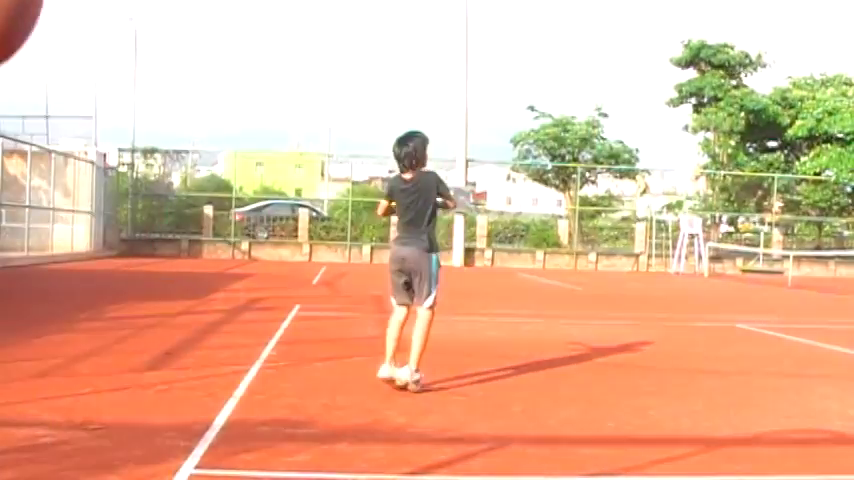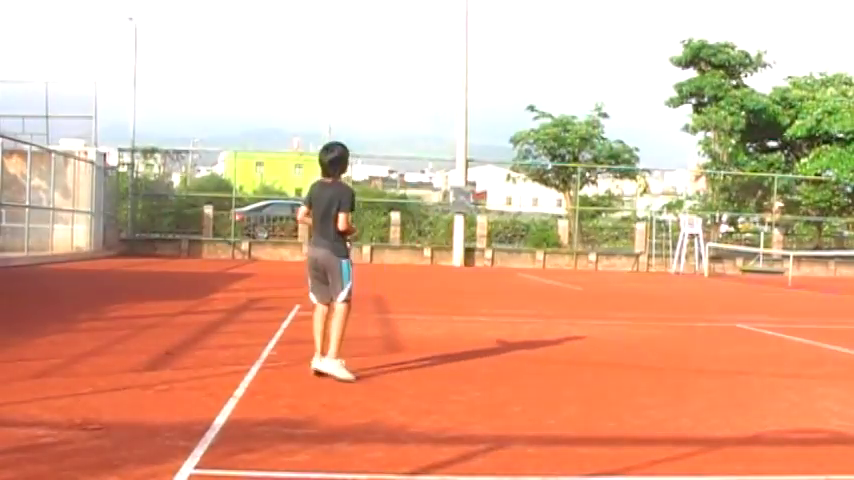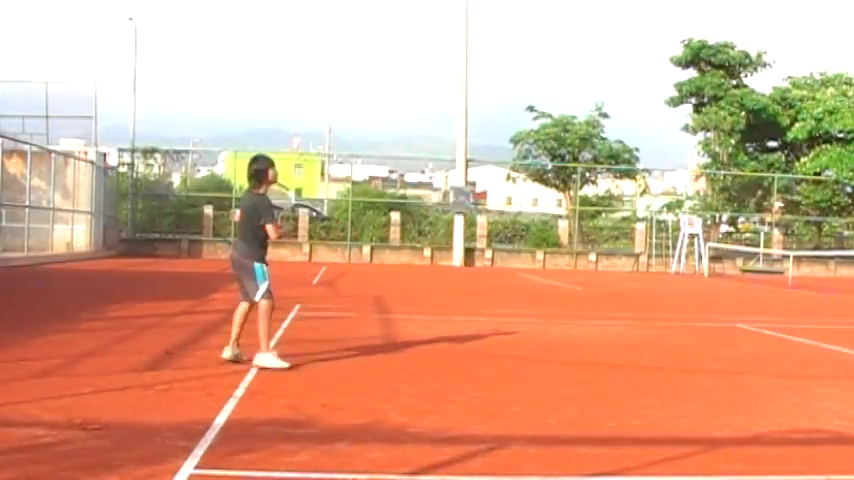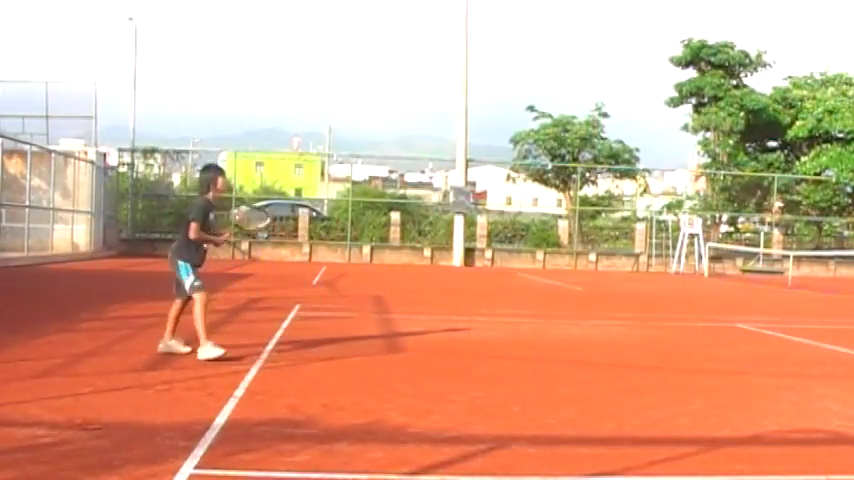
dt=0.5s
person 1, frame 1
left shoulder: (394, 184)
right shoulder: (431, 179)
left elbow: (381, 212)
right elbow: (451, 204)
left hip: (399, 251)
right hip: (423, 253)
left knee: (400, 309)
right knee: (425, 311)
left ankle: (389, 365)
right ankle: (410, 369)
person 1, frame 2
left shoulder: (315, 188)
right shoulder: (345, 192)
left elbow: (302, 216)
right elbow: (342, 226)
right wrist: (352, 231)
left hip: (315, 252)
right hip: (335, 255)
left knee: (321, 306)
right knee: (341, 307)
left ankle: (319, 357)
right ankle: (332, 359)
person 1, frame 3
left shoulder: (248, 195)
right shoulder: (264, 202)
left elbow: (237, 217)
right elbow: (274, 234)
right wrist: (282, 231)
left hip: (239, 254)
right hip: (252, 258)
left knee: (246, 302)
right knee: (266, 303)
left ankle: (232, 347)
right ankle: (264, 352)
person 1, frame 4
left shoulder: (206, 203)
right shoulder: (202, 204)
right elbow: (193, 234)
left wrist: (216, 237)
right wrist: (217, 240)
left hip: (186, 258)
right hip: (183, 258)
left knee: (182, 299)
right knee: (200, 297)
left ankle: (168, 340)
right ankle: (204, 345)
